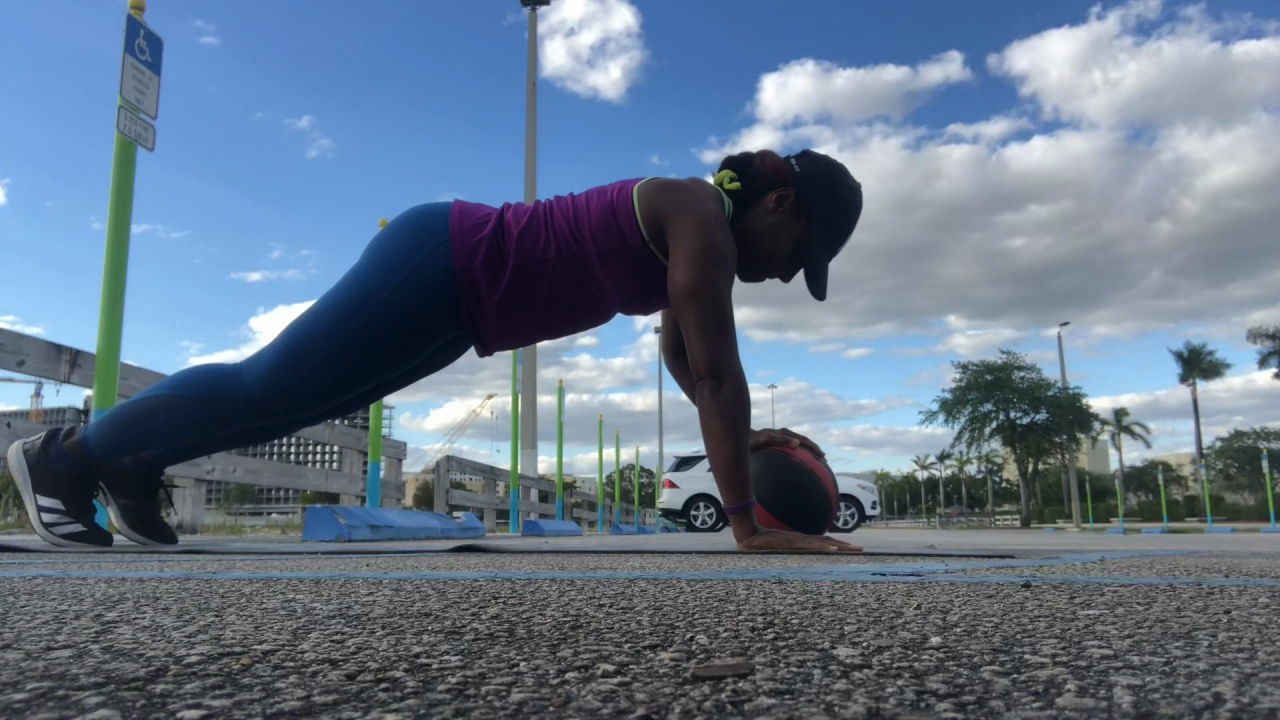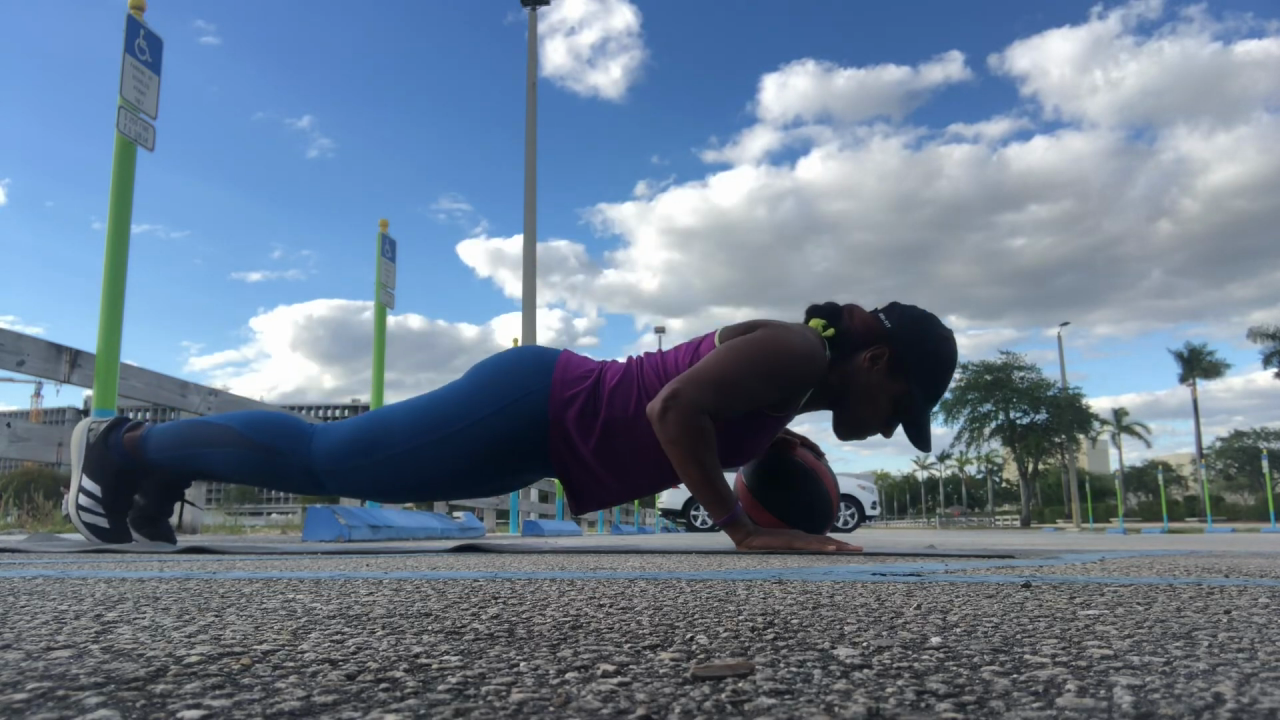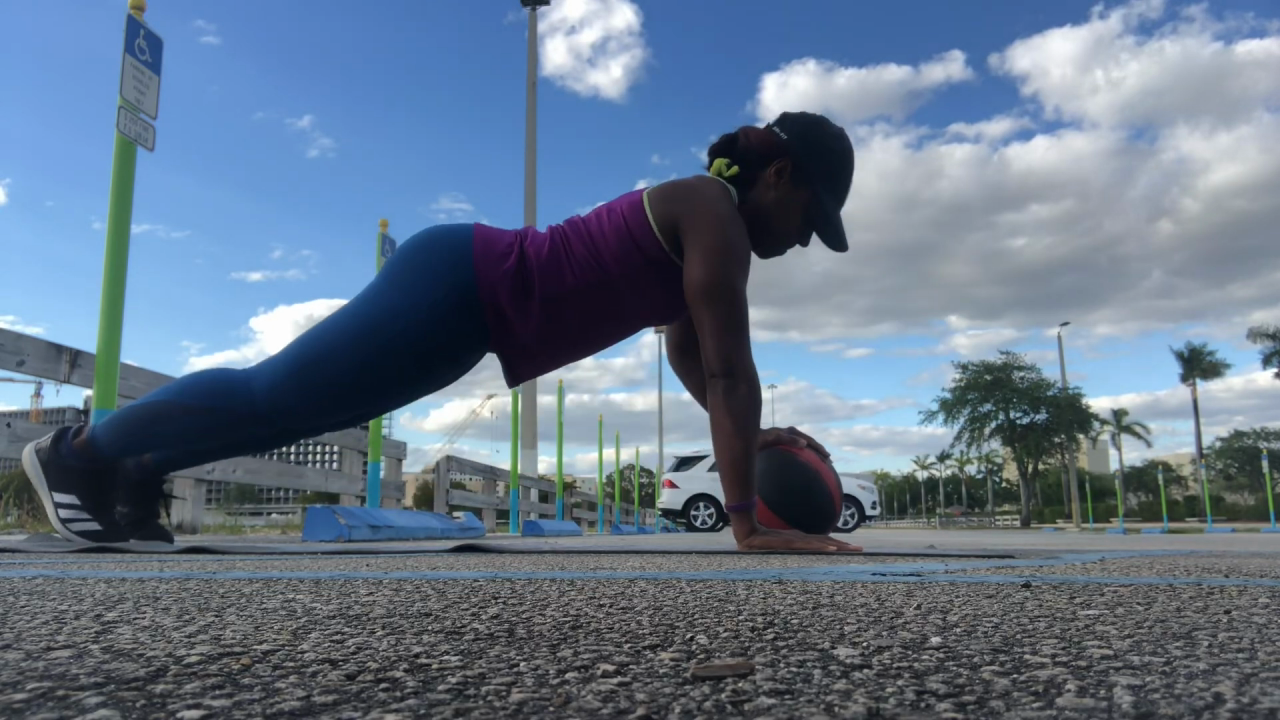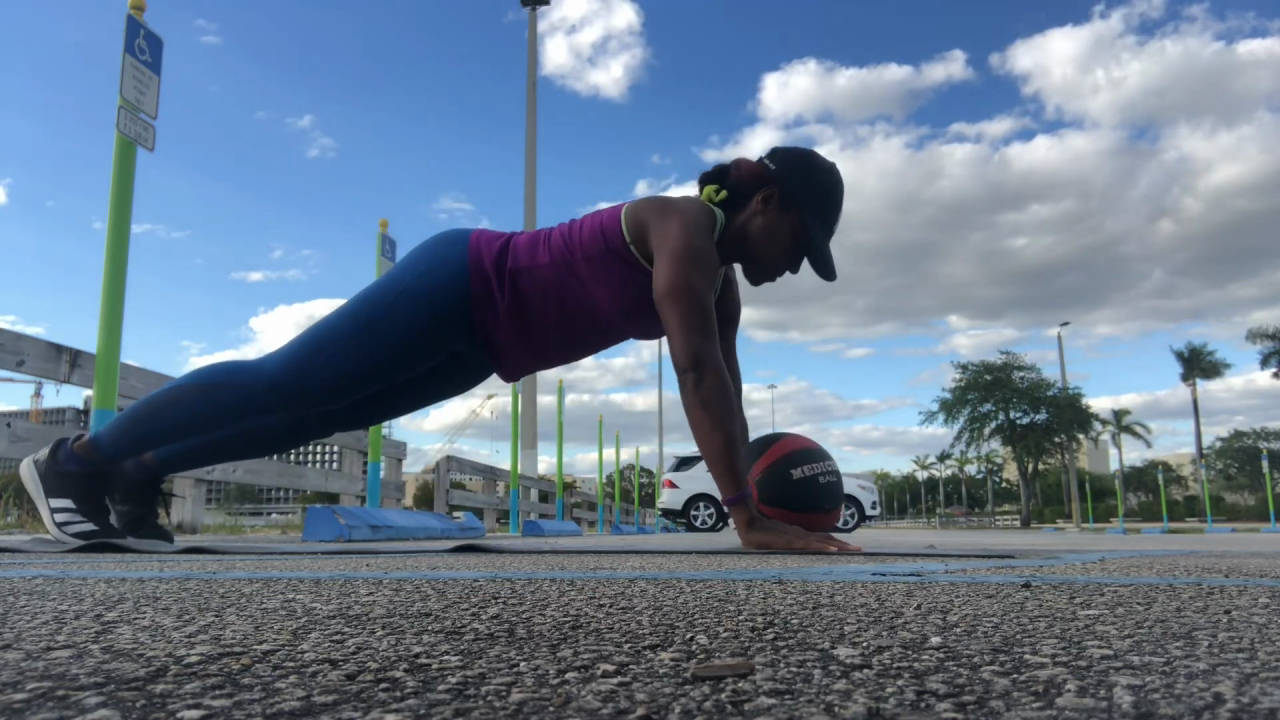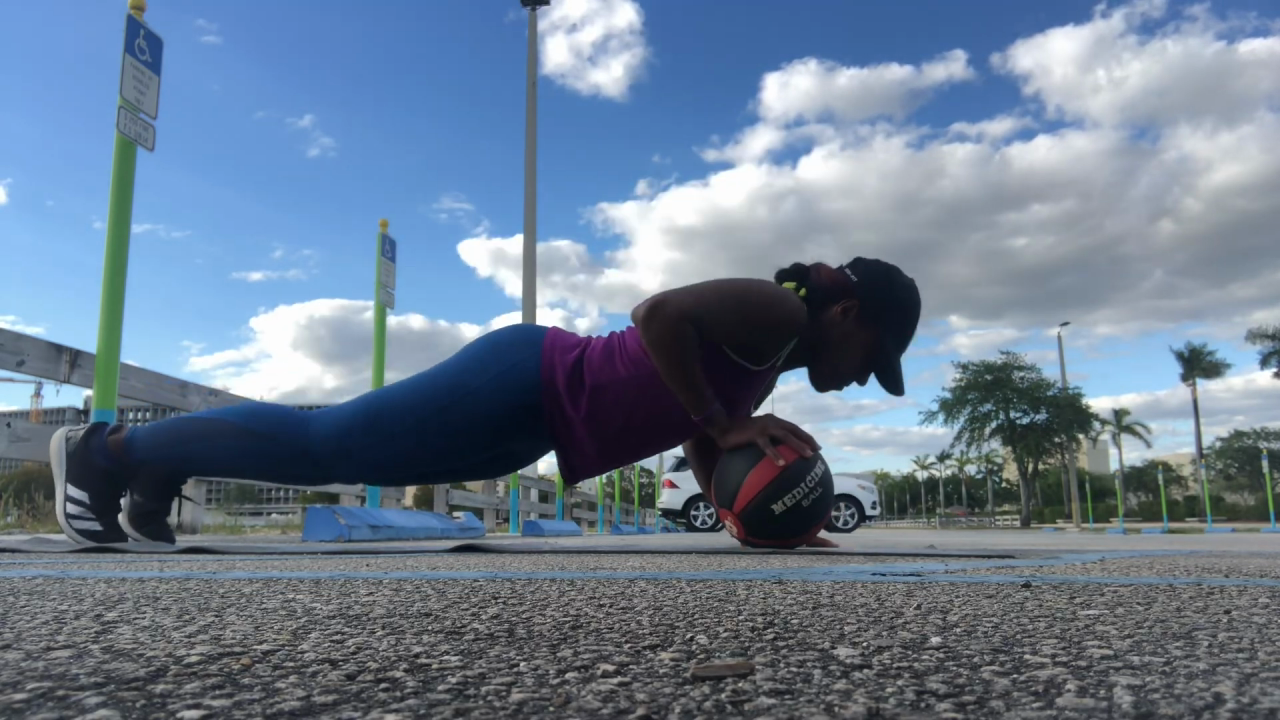
dt=1s
person 1, frame 1
left shoulder: (701, 233)
right shoulder: (704, 219)
left elbow: (683, 359)
right elbow: (716, 371)
left wrist: (741, 437)
right wrist: (746, 520)
left hip: (455, 295)
right hip: (440, 266)
left knee: (297, 397)
right knee: (265, 389)
left ankle: (138, 468)
person 1, frame 2
left shoulder: (791, 372)
right shoulder: (800, 357)
right elbow: (672, 407)
left wrist: (756, 441)
right wrist: (742, 529)
left hip: (548, 411)
right hip: (530, 412)
left knee: (330, 455)
right knee: (318, 456)
left ankle: (160, 471)
right ankle: (124, 445)
person 1, frame 3
left shoulder: (701, 226)
right shoulder: (716, 213)
left elbow: (690, 359)
right elbow: (728, 369)
left wrist: (748, 433)
right wrist: (746, 521)
left hip: (468, 296)
right hip: (455, 291)
left knee: (292, 404)
right knee: (271, 395)
left ankle: (134, 474)
right ankle: (79, 451)
person 1, frame 4
left shoulder: (719, 285)
right shoulder: (682, 224)
left elbow: (723, 400)
right elbow: (694, 371)
left wrist: (746, 506)
right wrist: (752, 511)
left hip: (476, 348)
right hip: (457, 285)
left knee: (317, 413)
right knee: (277, 385)
left ankle: (139, 475)
right ankle: (76, 460)
person 1, frame 5
left shoulder: (772, 360)
right shoulder: (778, 315)
left elbow: (703, 459)
right elbow: (656, 313)
right wrist: (720, 421)
left hip: (534, 416)
right hip: (523, 387)
left knee: (337, 450)
right knee: (316, 443)
left ankle: (161, 472)
right ankle: (105, 449)
